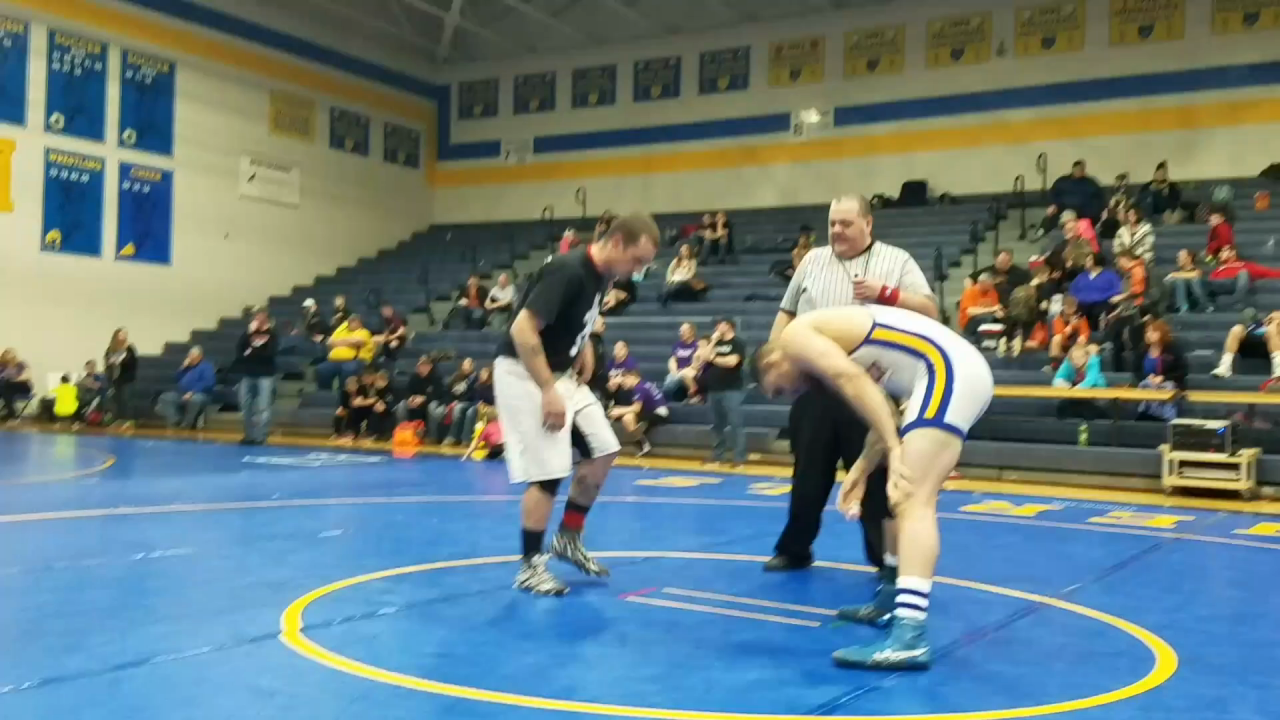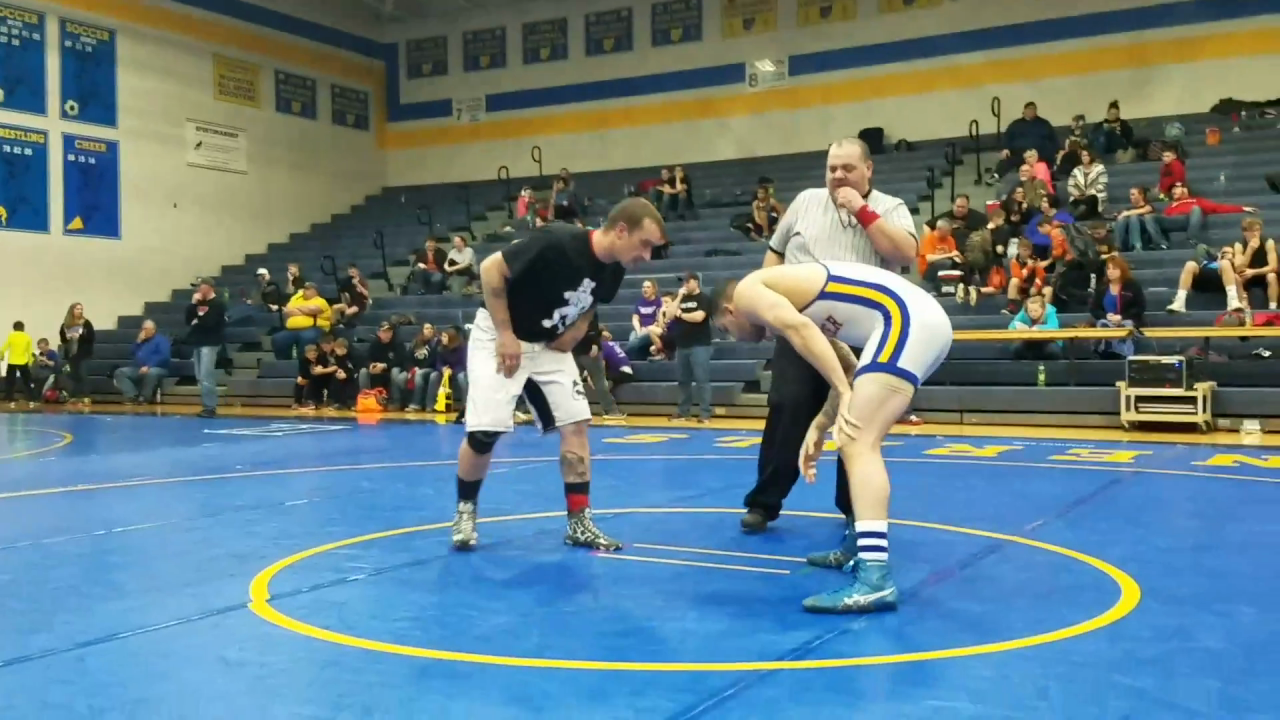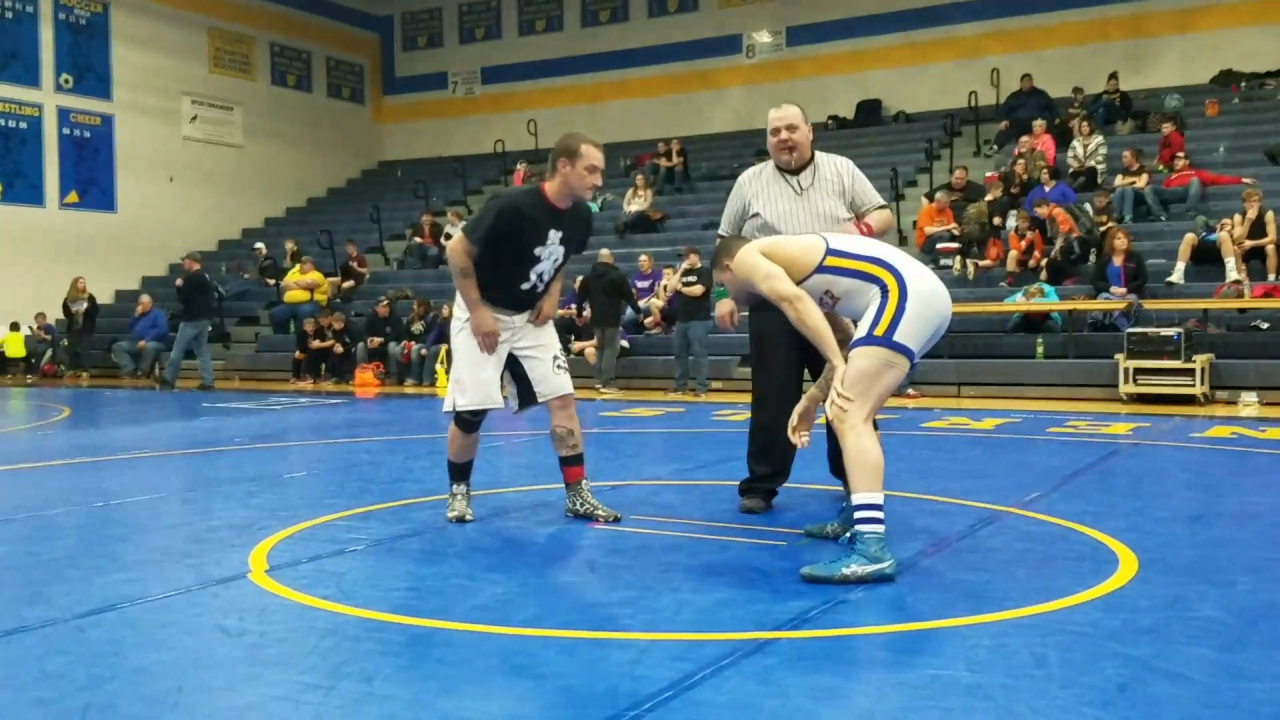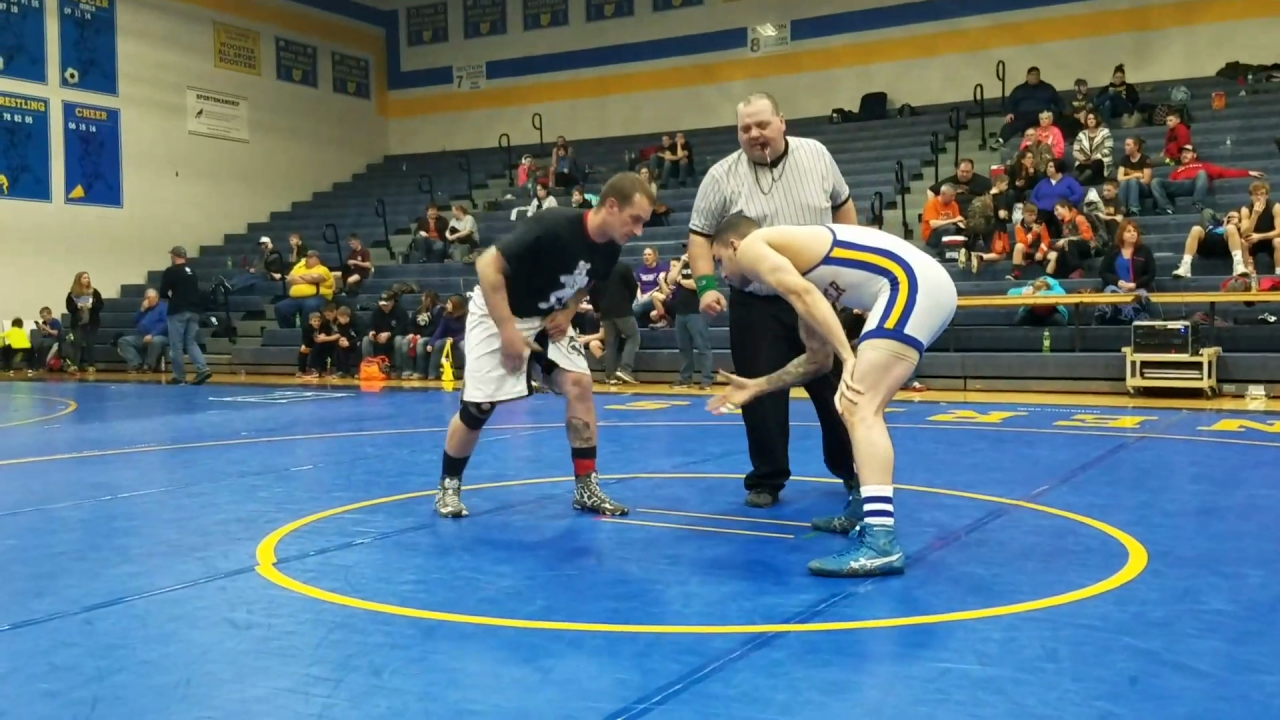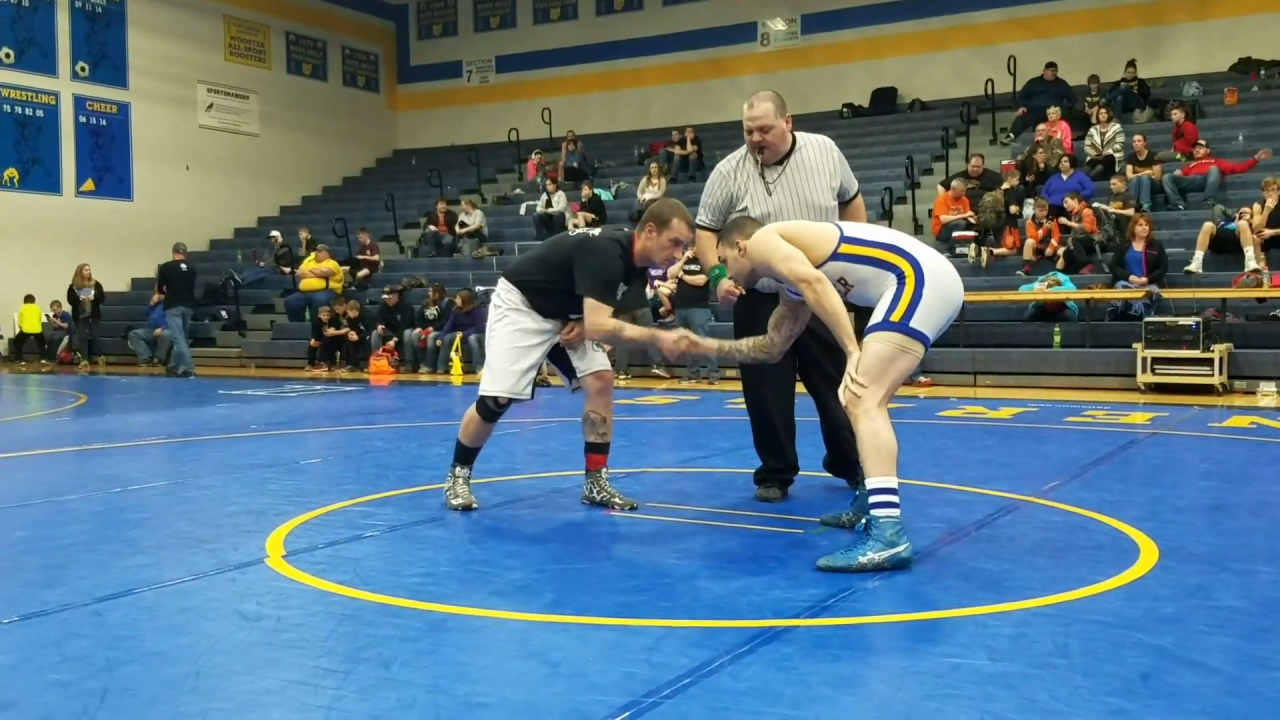
dt=0.5s
person 1, frame 1
left shoulder: (896, 262)
right shoulder: (814, 260)
left elbow: (929, 311)
right elbow: (786, 314)
left wrist: (885, 293)
right hip: (816, 388)
left knee: (876, 475)
right knee: (809, 474)
left ankle: (888, 560)
right ankle: (794, 549)
person 1, frame 2
left shoulder: (889, 208)
right shoulder: (805, 201)
left elbow: (905, 253)
right elbow: (775, 253)
left wrist: (862, 210)
right knee: (786, 411)
left ankle: (855, 508)
right ankle: (764, 501)
person 1, frame 3
left shoulder: (841, 170)
right shoulder: (750, 182)
left elbow: (883, 217)
right elbow: (727, 241)
left wrist: (862, 232)
right wrist: (724, 293)
right hip: (772, 311)
right knee: (772, 399)
right ankle: (761, 485)
person 1, frame 4
left shoulder: (816, 155)
right shoulder: (723, 176)
left elbow: (843, 206)
right elbow: (700, 236)
right wrist: (706, 284)
right hip: (755, 305)
left knee: (833, 387)
right knee: (762, 395)
left ankle: (849, 469)
right ankle: (765, 479)
person 1, frame 5
left shoulder: (824, 151)
right shoulder: (729, 172)
left elbow: (851, 201)
right elbow: (705, 229)
right wrist: (718, 275)
right hip: (759, 302)
left knee: (836, 385)
right knee: (767, 393)
left ankle: (851, 465)
right ankle: (775, 474)
person 2, frame 1
left shoulder: (793, 337)
right shoulder: (824, 362)
left elbow: (851, 377)
right elbow: (884, 419)
left wrist: (896, 449)
right wrist: (862, 469)
left hip: (950, 370)
right hip: (964, 369)
left knee: (912, 500)
right knee: (906, 493)
left ankle: (908, 639)
right ankle: (896, 599)
person 2, frame 2
left shoulder: (747, 291)
right shoulder: (782, 295)
left elbow: (800, 328)
right elbow: (846, 371)
left wrist: (846, 396)
right wrist: (818, 427)
left hip: (905, 319)
right hip: (926, 318)
left knee: (857, 443)
right knee: (860, 438)
left ankle: (874, 580)
right ankle: (860, 545)
person 2, frame 3
left shoulder: (746, 258)
right shoulder: (783, 257)
left elbow: (794, 301)
right elbow: (844, 342)
left wrist: (840, 367)
right wrist: (812, 400)
left hip: (903, 293)
right hip: (926, 292)
left knee: (848, 417)
right knee: (855, 412)
left ankle: (872, 550)
right ankle: (858, 518)
person 2, frame 4
left shoulder: (751, 247)
right shoulder: (785, 251)
left elbow: (804, 294)
right elbow: (821, 354)
left wrist: (848, 360)
right wrist: (759, 386)
left hip: (910, 283)
right hip: (929, 283)
left knee: (858, 409)
right knee: (863, 405)
left ankle: (881, 543)
right ankle: (865, 510)
person 2, frame 5
left shoulder: (761, 241)
right shoulder: (793, 287)
left elbow: (815, 281)
right elbow: (773, 346)
left wrist: (853, 352)
right wrist: (709, 347)
left hip: (917, 279)
right hip: (936, 280)
left knee: (861, 401)
right knee: (867, 399)
left ankle: (888, 535)
right ankle: (874, 503)
person 3, frame 1
left shoulder: (602, 275)
right shoulder: (567, 272)
right elbow: (522, 330)
left wrist: (587, 349)
right wrist: (547, 392)
left hip: (562, 373)
right hip: (524, 374)
left knee: (604, 451)
right knee: (548, 473)
left ankle: (568, 539)
right ankle: (530, 566)
person 3, frame 2
left shoulder: (613, 271)
right shoulder: (556, 243)
right elbow: (491, 269)
left wrist: (577, 329)
right wrist: (505, 335)
left hip: (549, 345)
right hip: (500, 337)
left knee: (576, 425)
right knee: (485, 432)
left ankle: (579, 523)
right ankle: (465, 511)
person 3, frame 3
left shoulder: (581, 216)
right shoulder: (512, 205)
right elbow: (457, 251)
left wrist: (553, 294)
right wrist: (478, 312)
left hip: (531, 317)
right hip: (484, 315)
left knee: (562, 398)
right knee: (470, 410)
left ankle: (578, 495)
right ankle: (458, 491)
person 3, frame 4
left shoulder: (609, 249)
right shoulder: (553, 227)
right elbow: (488, 266)
left wrist: (567, 313)
right wrist: (507, 331)
left hip: (547, 318)
right hip: (498, 314)
left knee: (579, 385)
right knee: (478, 406)
left ankle: (586, 488)
right ankle: (449, 486)
person 3, frame 5
left shoulder: (637, 260)
right shoulder: (606, 250)
right elbow: (599, 327)
left wrist: (582, 323)
right wrist: (659, 338)
left hip: (566, 313)
right hip: (519, 304)
left knee: (600, 380)
right knee: (497, 399)
left ankle: (596, 482)
right ankle: (459, 474)
